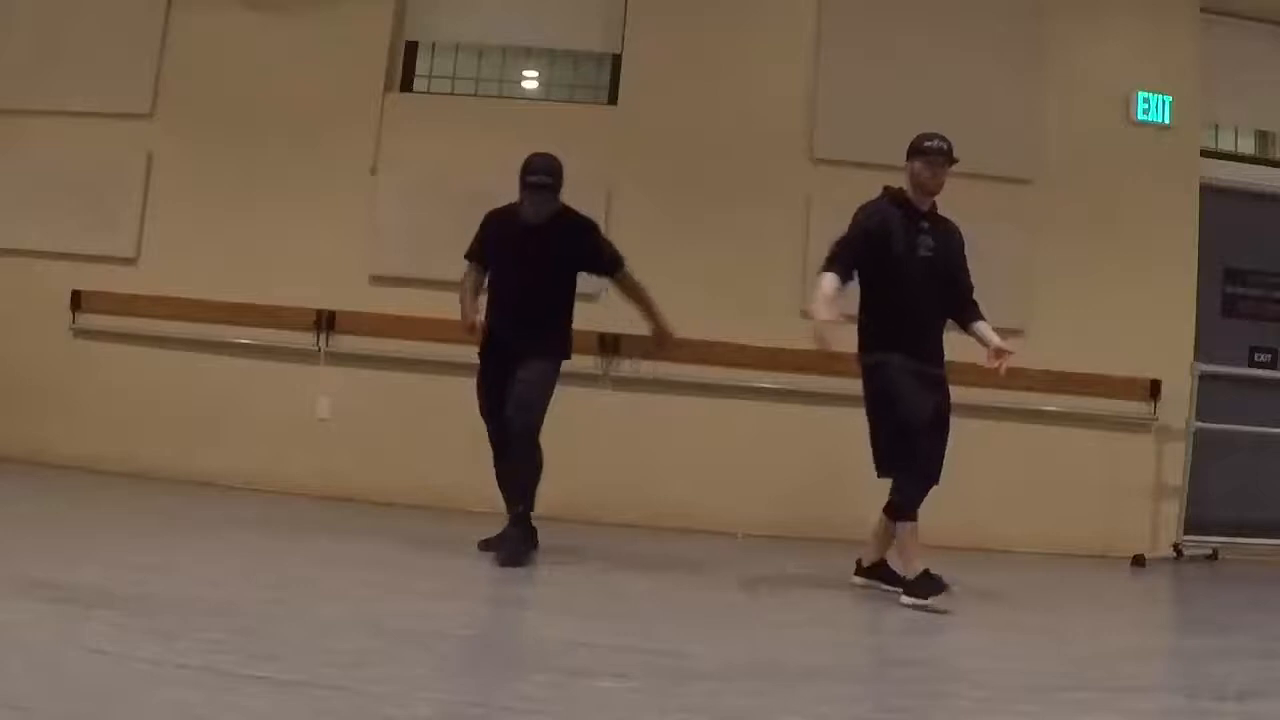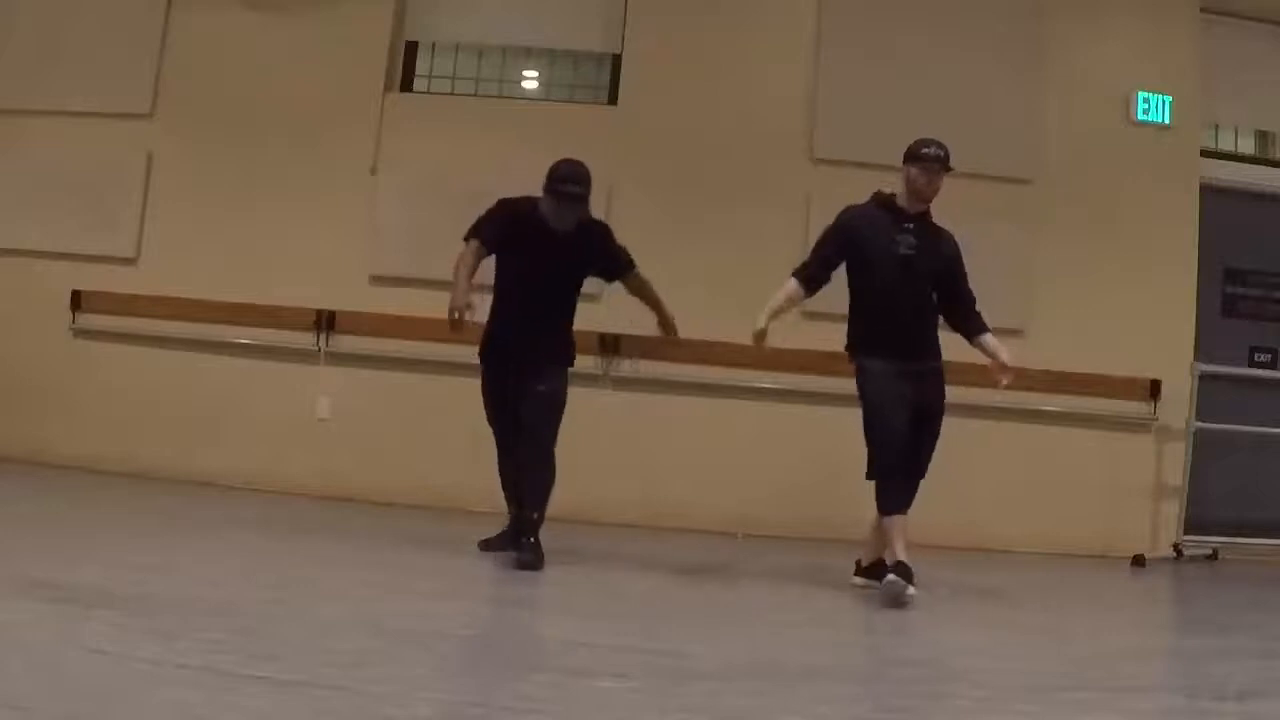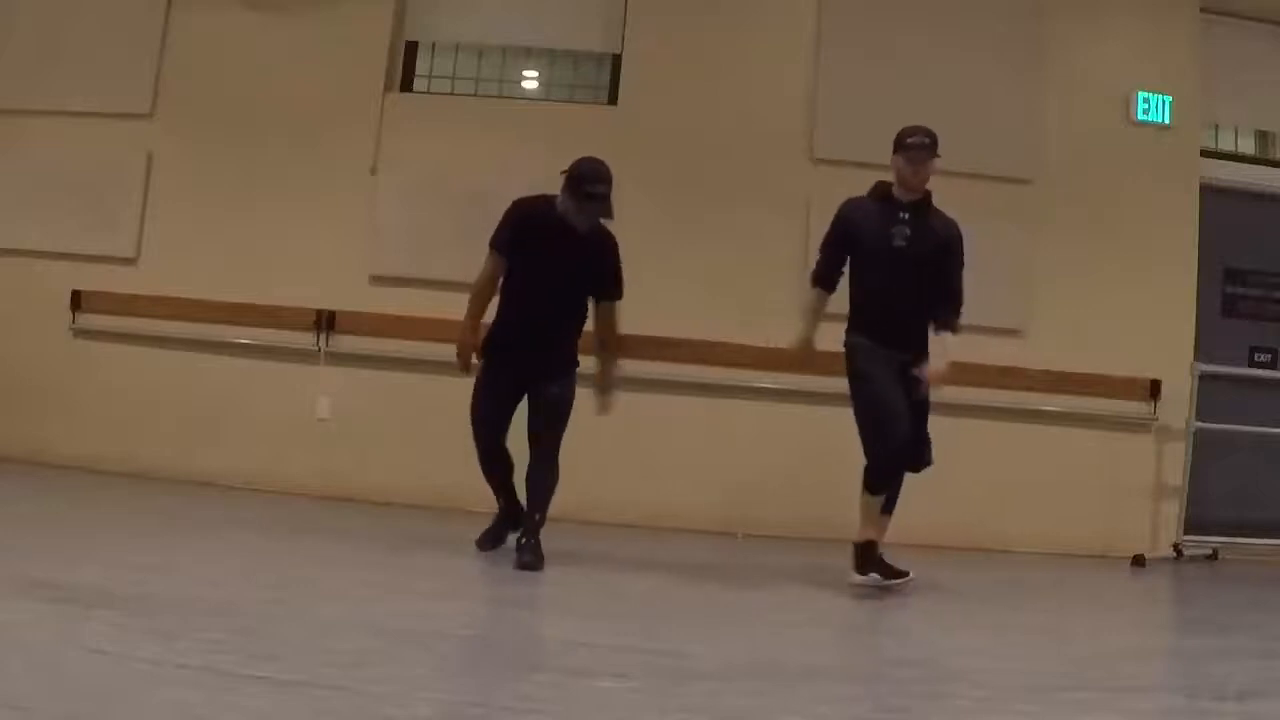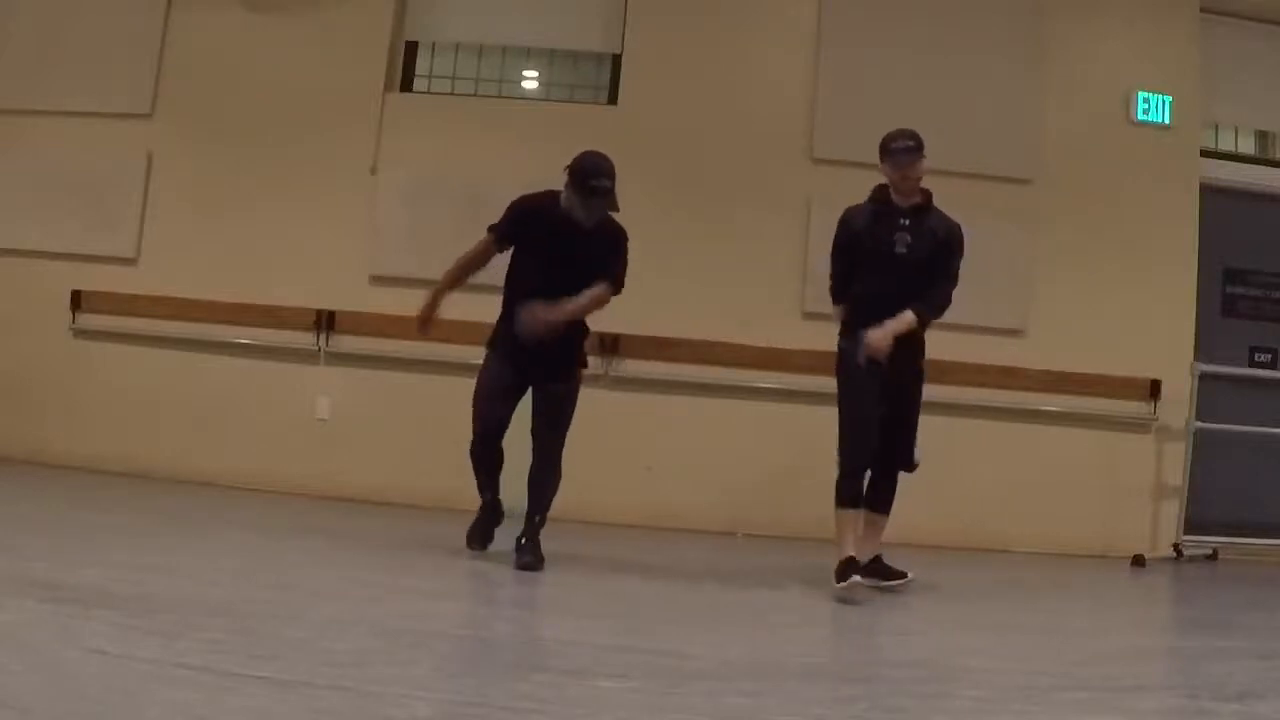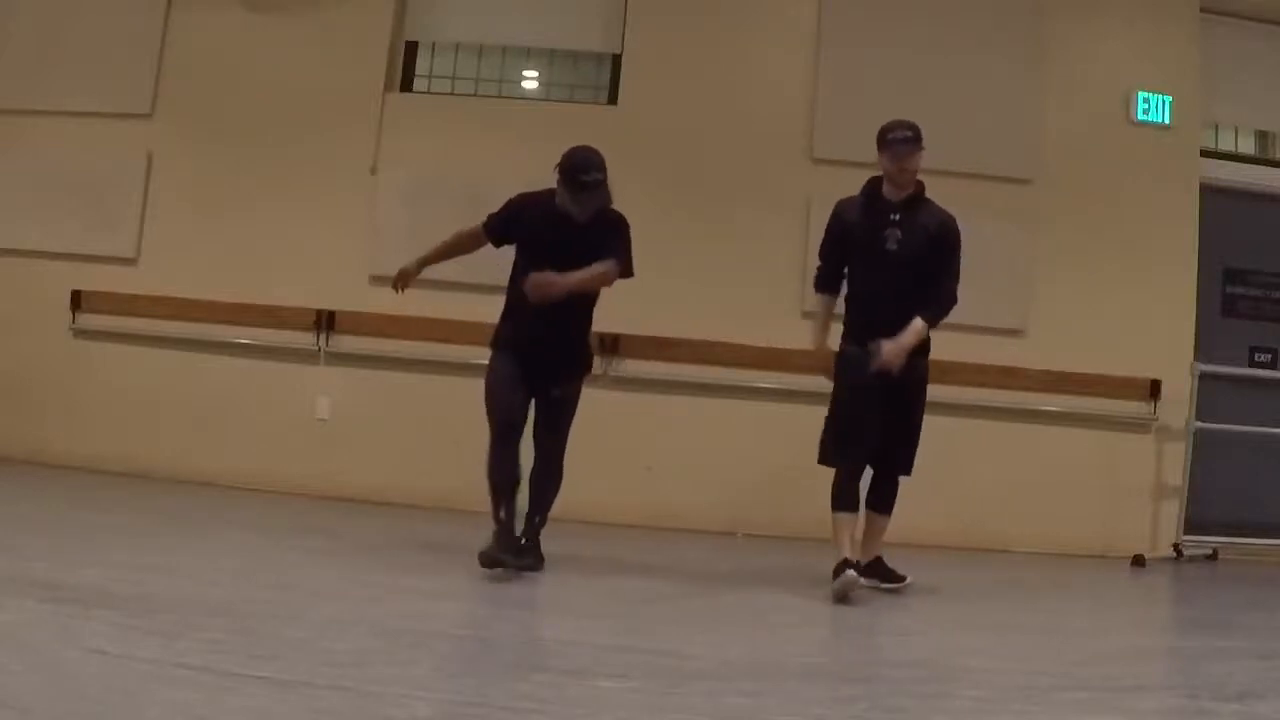
dt=0.2s
person 1, frame 1
left shoulder: (949, 235)
right shoulder: (877, 217)
left elbow: (960, 300)
right elbow: (838, 265)
left wrist: (990, 337)
right wrist: (821, 306)
left hip: (931, 364)
right hip: (887, 359)
left knee: (921, 467)
right knee: (909, 461)
left ankle: (872, 560)
right ankle: (913, 572)
person 1, frame 2
left shoulder: (942, 242)
right shoulder: (859, 221)
left elbow: (960, 308)
right elbow: (813, 272)
left wrist: (995, 351)
right wrist: (770, 313)
left hip: (925, 367)
right hip: (876, 361)
left knee: (911, 465)
right knee: (891, 455)
left ankle: (873, 560)
right ankle: (898, 561)
person 1, frame 3
left shoulder: (943, 229)
right shoulder: (857, 213)
left elbow: (948, 299)
right elbow: (826, 274)
left wrist: (940, 355)
right wrist: (809, 327)
left hip: (913, 354)
right hip: (866, 345)
left knee: (904, 452)
right knee: (892, 435)
left ankle: (869, 557)
right ankle: (866, 540)
person 1, frame 4
left shoulder: (945, 230)
right shoulder: (857, 220)
left elbow: (939, 297)
left wrist: (892, 330)
left hip: (906, 355)
right hip: (859, 352)
left knee: (890, 459)
right knee: (857, 452)
left ankle: (869, 555)
right ankle: (847, 555)
person 1, frame 5
left shoulder: (940, 225)
right shoulder: (849, 213)
left elbow: (944, 297)
right elbow: (827, 277)
left wrist: (904, 342)
right wrist: (821, 334)
left hip: (910, 359)
right hip: (858, 353)
left knee: (893, 461)
right knee: (849, 455)
left ankle: (869, 557)
right ankle: (845, 559)
person 2, frame 1
left shoulder: (577, 230)
right shoulder: (497, 223)
left elbow: (620, 274)
right elbow: (474, 272)
left wrist: (654, 318)
right wrist: (469, 307)
left hip: (542, 350)
right hip: (496, 347)
left knee: (522, 428)
right knee: (500, 436)
left ankle: (520, 526)
right ankle: (518, 524)
person 2, frame 2
left shoulder: (591, 236)
right shoulder: (508, 214)
left elbow: (629, 275)
right elbow: (472, 251)
left wrist: (661, 313)
right wrist: (460, 293)
left hip: (548, 357)
right hip: (499, 350)
left knee: (539, 442)
right knee: (507, 441)
left ankle: (531, 534)
right ankle: (517, 523)
person 2, frame 3
left shoulder: (603, 244)
right shoulder: (526, 214)
left elbow: (606, 311)
right elbow: (492, 269)
left wrist: (606, 371)
right wrist: (470, 326)
left hip: (556, 362)
right hip: (504, 350)
left knee: (545, 447)
right knee: (486, 434)
left ankle: (531, 536)
right ankle: (509, 510)
person 2, frame 4
left shoulder: (612, 237)
right shoulder: (530, 210)
left elbow: (602, 291)
right elbow: (485, 250)
left wrist: (557, 313)
right wrist: (439, 294)
left hip: (563, 356)
right hip: (508, 347)
left knee: (548, 449)
right knee: (485, 432)
left ankle: (530, 536)
right ankle: (490, 506)
person 2, frame 5
left shoulder: (612, 225)
right shoulder: (528, 208)
left elbow: (609, 271)
right elbow: (478, 235)
left wrist: (565, 283)
right wrist: (420, 264)
left hip: (567, 357)
right hip: (513, 347)
left knee: (550, 450)
right knee: (504, 436)
left ankle: (530, 536)
right ankle: (503, 531)
